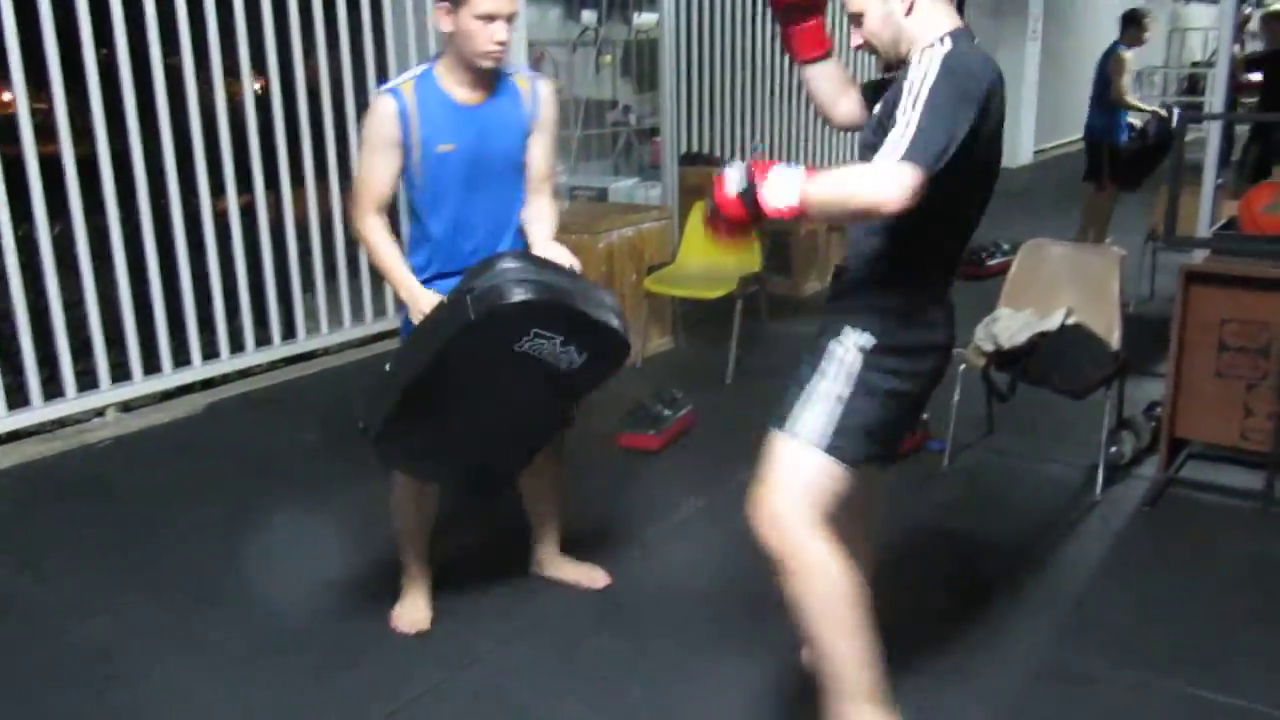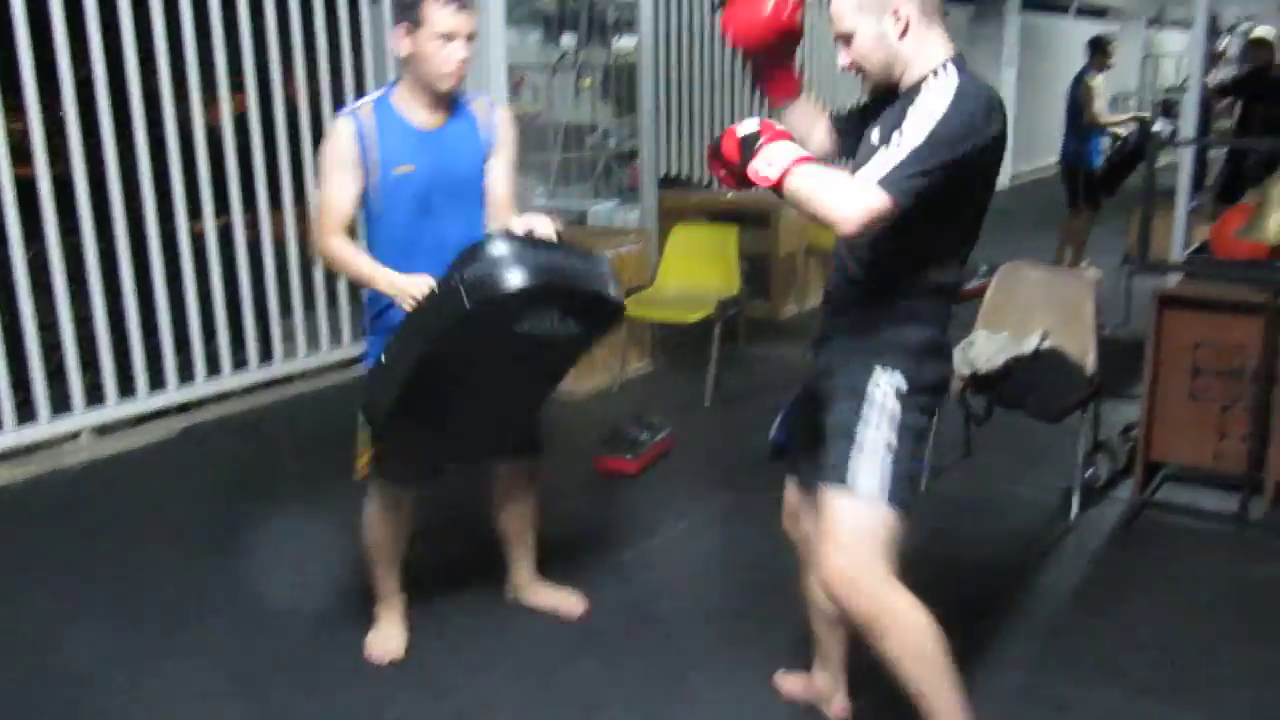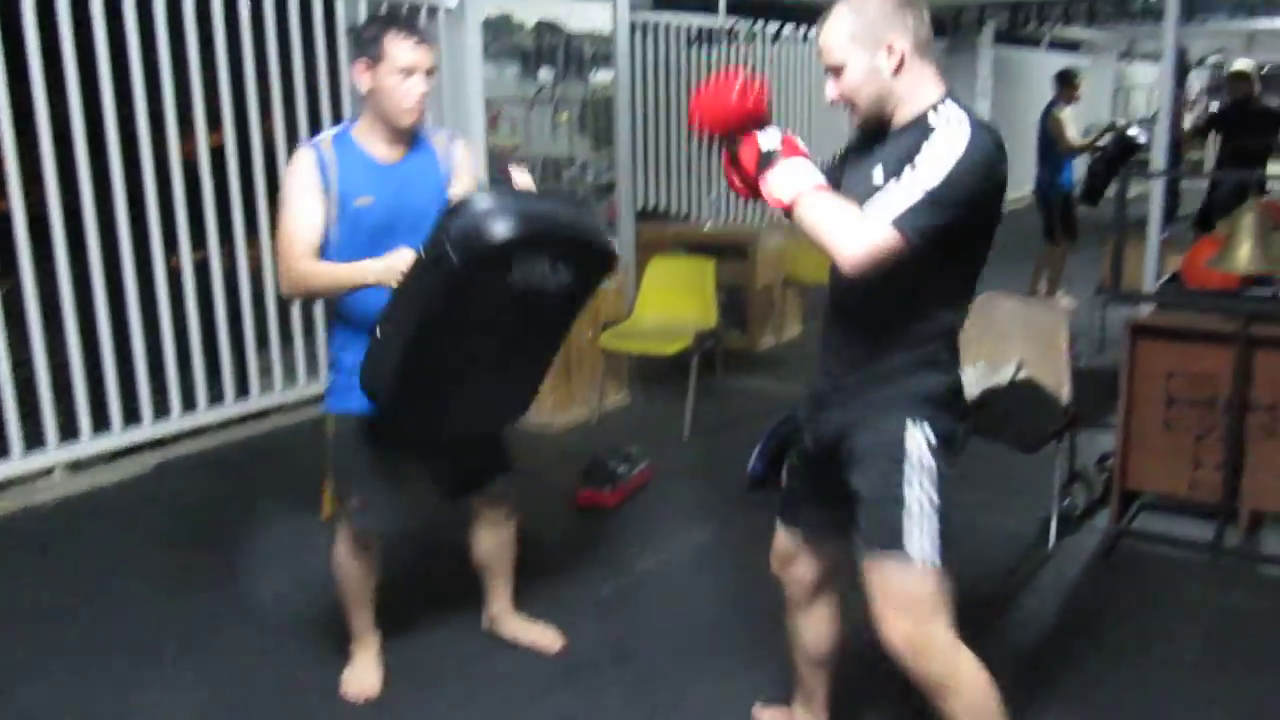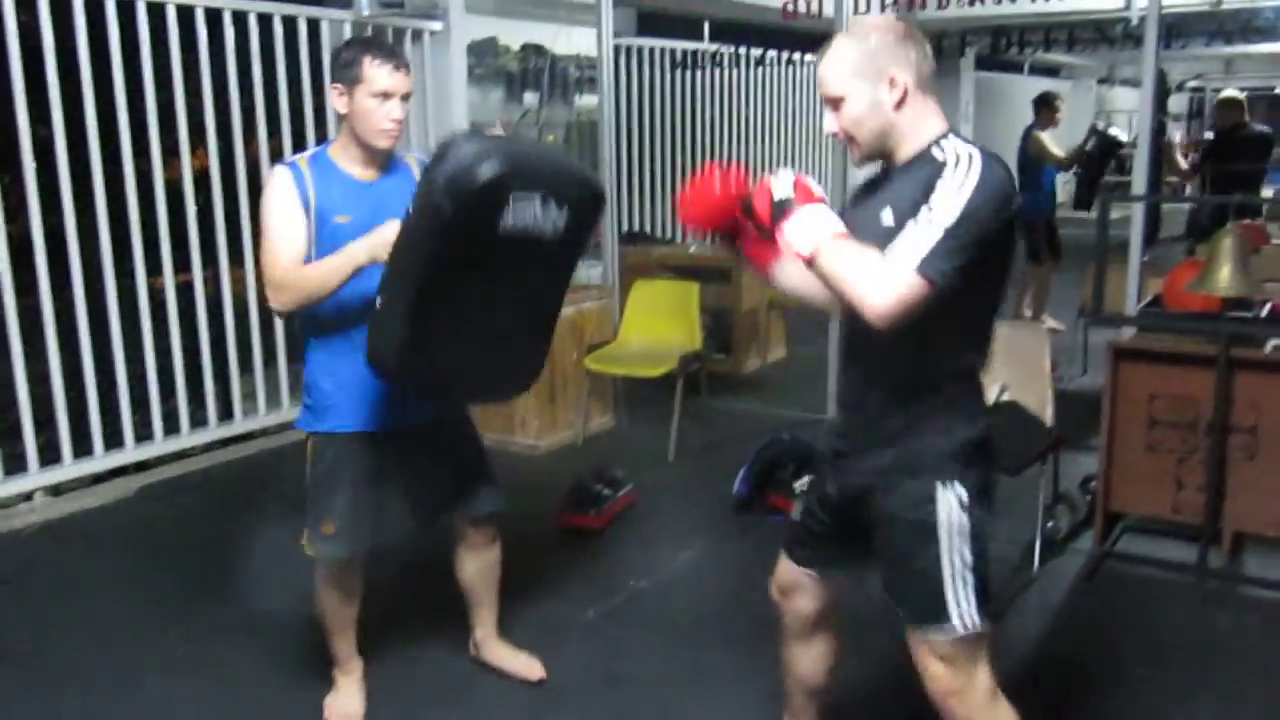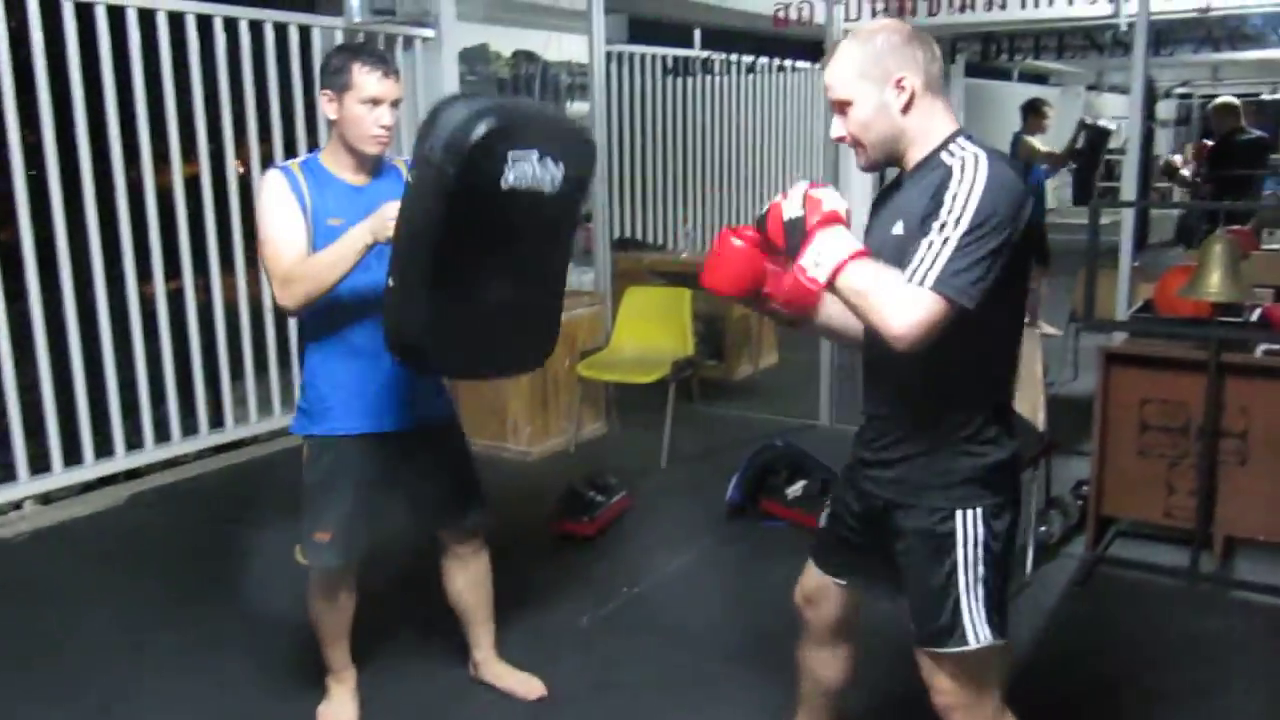
dt=0.1s
person 1, frame 1
left shoulder: (945, 60)
right shoulder: (935, 66)
left elbow: (889, 188)
right elbow: (848, 111)
left wrist: (769, 188)
left hip: (880, 325)
right hip: (909, 326)
left knee: (784, 512)
right knee: (834, 499)
right ankle: (839, 654)
person 1, frame 2
left shoulder: (956, 99)
right shoulder: (898, 99)
left elbow: (854, 210)
right elbow: (822, 141)
left wrist: (768, 155)
right wrist: (775, 67)
left hip: (890, 360)
right hip: (847, 351)
left knee: (852, 572)
right knee: (803, 515)
person 1, frame 3
left shoulder: (960, 142)
right shoulder: (883, 139)
left elbow: (857, 247)
right elbow: (822, 205)
left wrist: (786, 171)
right wrist: (750, 139)
left hip: (901, 411)
right hip: (843, 396)
left knee: (913, 636)
right knee: (796, 562)
person 1, frame 4
left shoulder: (969, 176)
right shoulder: (883, 183)
left elbow: (880, 296)
right elbow: (838, 296)
left wrist: (803, 215)
right wrist: (755, 233)
left hip: (930, 463)
right hip: (859, 448)
right knee: (796, 594)
person 1, frame 5
left shoulder: (980, 181)
right shoulder: (902, 187)
left elbow: (906, 321)
left wrist: (823, 237)
right wrist: (776, 289)
left hip: (952, 480)
right hip: (880, 460)
right knee: (819, 602)
person 2, frame 1
left shoulder: (534, 96)
right shoulder: (398, 105)
left elbow: (537, 193)
right elbow: (367, 215)
left wrist: (545, 246)
right wrist: (415, 296)
right hip: (440, 305)
left knee: (544, 434)
left ankle: (546, 551)
right ankle: (415, 578)
person 2, frame 2
left shoulder: (491, 120)
right shoulder: (357, 129)
left elbow: (498, 215)
right elbow: (328, 240)
left wrist: (525, 229)
right wrist: (392, 283)
right hip: (405, 337)
left knee: (519, 460)
right knee: (391, 484)
left ankle: (523, 579)
right ankle: (389, 605)
person 2, frame 3
left shoulder: (449, 156)
right shoulder: (317, 162)
right elbow: (293, 275)
right wrist: (374, 270)
right hip: (369, 375)
left knee: (494, 491)
right knee: (360, 521)
left ankle: (500, 610)
right ankle: (364, 641)
person 2, frame 4
left shoulder: (423, 175)
right shoulder: (293, 181)
right elbow: (282, 294)
right wrist: (368, 248)
left hip: (428, 392)
right hip: (343, 405)
left knee: (478, 518)
right knee: (339, 552)
left ankle: (487, 639)
person 2, frame 5
left shoulder: (413, 180)
right shoulder: (287, 185)
right elbow: (290, 290)
right wrist: (371, 230)
left hip: (422, 398)
right hip: (339, 410)
left knee: (466, 532)
right knee: (332, 559)
left ankle: (485, 657)
person 3, frame 1
left shoulder: (1115, 51)
right shoulder: (1122, 55)
right elbow: (1119, 97)
left wrist: (1127, 120)
right wrist: (1150, 109)
left hip: (1099, 130)
right hip: (1107, 133)
left knee: (1098, 187)
right knee: (1110, 189)
left ankle: (1085, 238)
right ankle: (1098, 244)
person 3, frame 2
left shoulder: (1087, 78)
right shoulder: (1090, 82)
right elbow: (1095, 121)
left wrist: (1118, 125)
right wrist: (1129, 117)
left hip: (1078, 156)
right hip: (1081, 158)
left knee: (1077, 212)
right knee: (1086, 212)
left ankle: (1062, 260)
right ankle: (1074, 265)
person 3, frame 3
left shoulder: (1057, 110)
right shoulder: (1058, 113)
left elbow: (1066, 147)
right elbow: (1072, 148)
left wrist: (1095, 143)
right wrist: (1104, 132)
left hip: (1054, 187)
right hip: (1056, 188)
left knee: (1054, 242)
right knee: (1063, 242)
left ankle: (1037, 289)
right ankle: (1051, 296)
person 3, frame 4
left shoulder: (1037, 136)
right shoulder: (1037, 137)
left elbow: (1056, 165)
right elbow: (1063, 163)
left wrist: (1079, 154)
right wrist: (1087, 139)
left hip: (1035, 208)
right hip: (1037, 210)
left knee: (1037, 264)
right knee: (1048, 262)
left ankle: (1021, 311)
right ankle: (1038, 317)
person 3, frame 5
left shoulder: (1026, 140)
right shoulder: (1025, 142)
left elbow: (1047, 169)
right elbow: (1058, 161)
right wrist: (1077, 133)
right hip: (1028, 214)
left knee: (1032, 266)
right knee: (1038, 267)
right ankle: (1034, 322)
